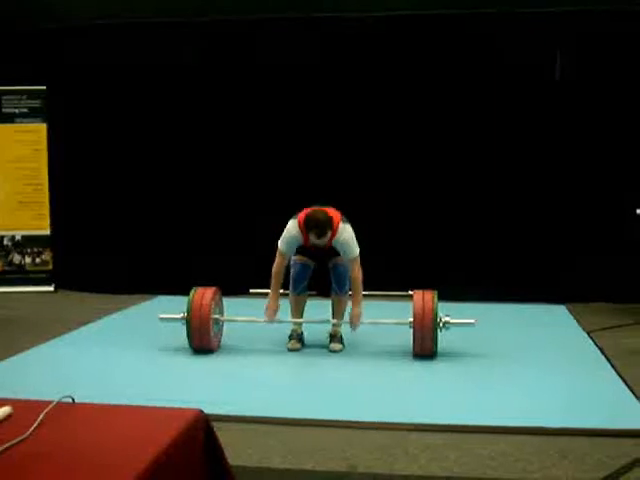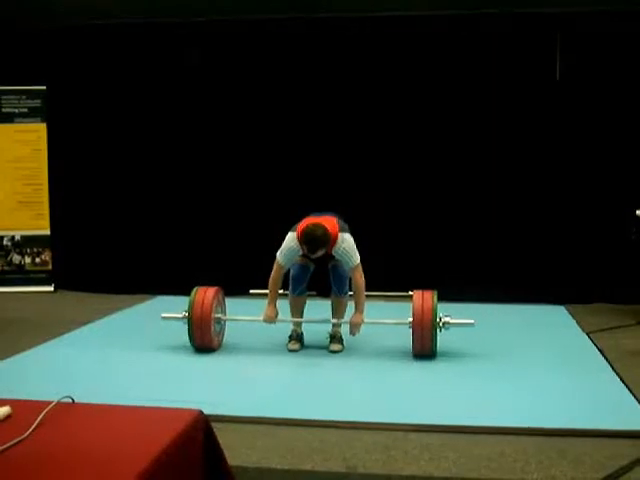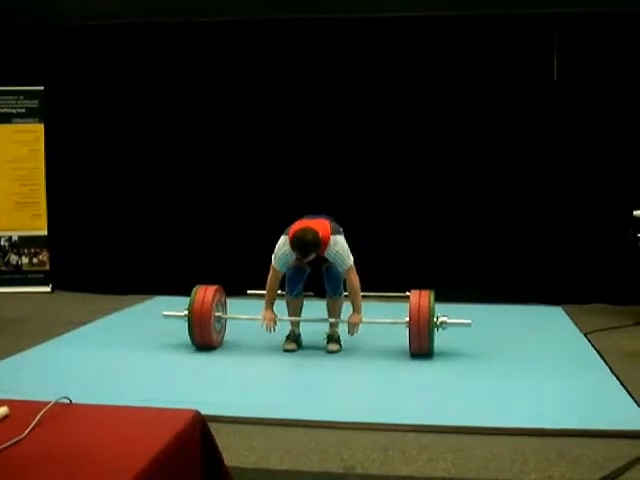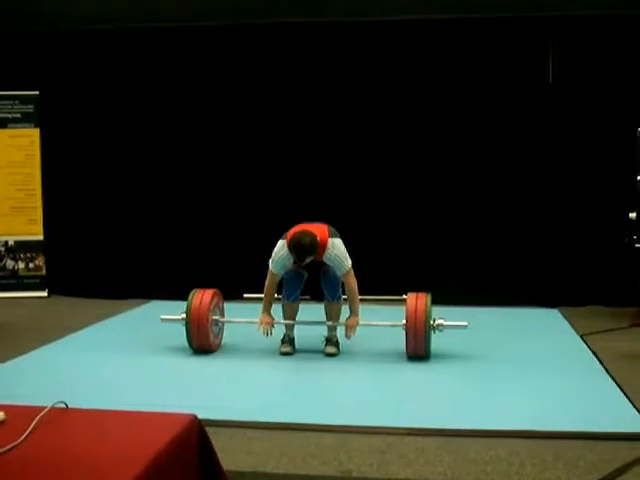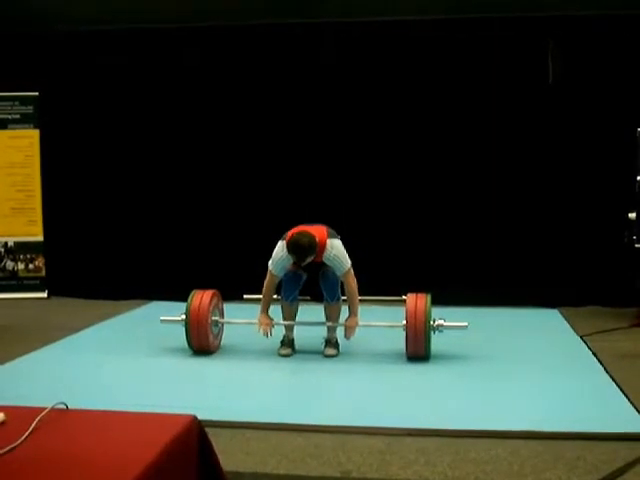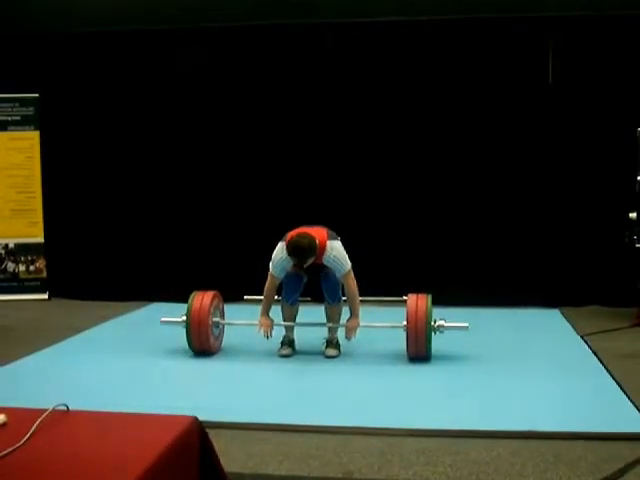
dt=0.5s
person 1, frame 1
left shoulder: (344, 232)
right shoulder: (293, 229)
left elbow: (355, 269)
right elbow: (280, 262)
left wrist: (356, 306)
right wrist: (273, 298)
left hip: (336, 249)
right hip: (305, 248)
left knee: (340, 279)
right knee: (298, 277)
left ankle: (336, 331)
right ankle: (296, 330)
person 1, frame 2
left shoulder: (344, 241)
right shoulder: (292, 241)
left elbow: (358, 276)
right elbow: (277, 271)
left wrist: (359, 312)
right wrist: (271, 306)
left hip: (336, 251)
right hip: (305, 246)
left knee: (341, 280)
right knee: (297, 279)
left ankle: (336, 332)
right ankle: (296, 331)
person 1, frame 3
left shoulder: (336, 244)
right shoulder: (284, 245)
left elbow: (351, 277)
right elbow: (274, 276)
left wrist: (357, 312)
right wrist: (268, 309)
left hip: (330, 251)
right hip: (298, 249)
left knee: (334, 283)
right knee: (293, 281)
left ankle: (333, 332)
right ankle: (294, 332)
person 1, frame 4
left shoulder: (334, 247)
right shoulder: (282, 249)
left elbow: (350, 280)
right elbow: (272, 280)
left wrist: (354, 315)
right wrist: (265, 313)
left hip: (327, 260)
left knee: (333, 287)
right knee: (290, 286)
left ankle: (332, 336)
right ankle: (288, 335)
person 1, frame 5
left shoulder: (333, 248)
right shoulder: (281, 250)
left elbow: (349, 280)
right elbow: (270, 281)
left wrist: (353, 315)
right wrist: (263, 313)
left hip: (326, 263)
left knee: (332, 287)
right knee: (288, 287)
left ankle: (331, 338)
right ankle: (288, 337)
person 1, frame 6
left shoulder: (334, 250)
right shoulder: (281, 252)
left elbow: (349, 281)
right elbow: (271, 283)
left wrist: (354, 316)
right wrist: (264, 315)
left hip: (327, 265)
left knee: (333, 290)
right knee: (289, 290)
left ankle: (332, 338)
right ankle: (288, 337)
